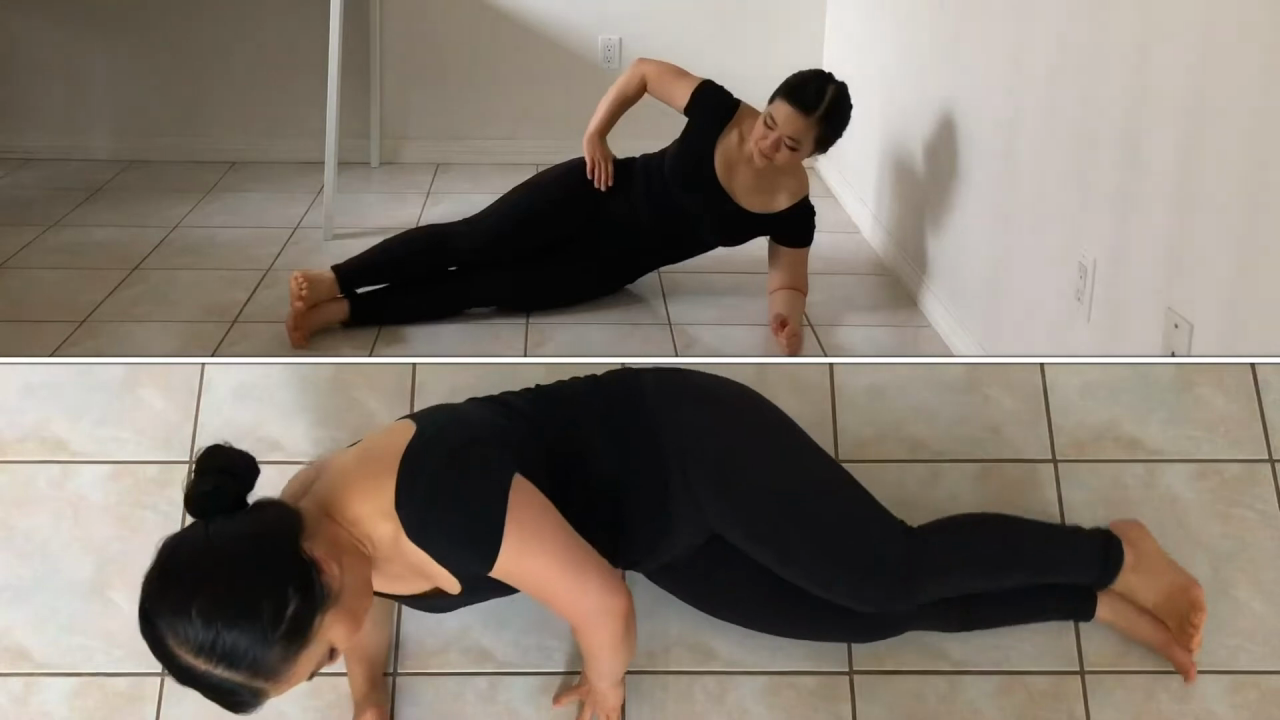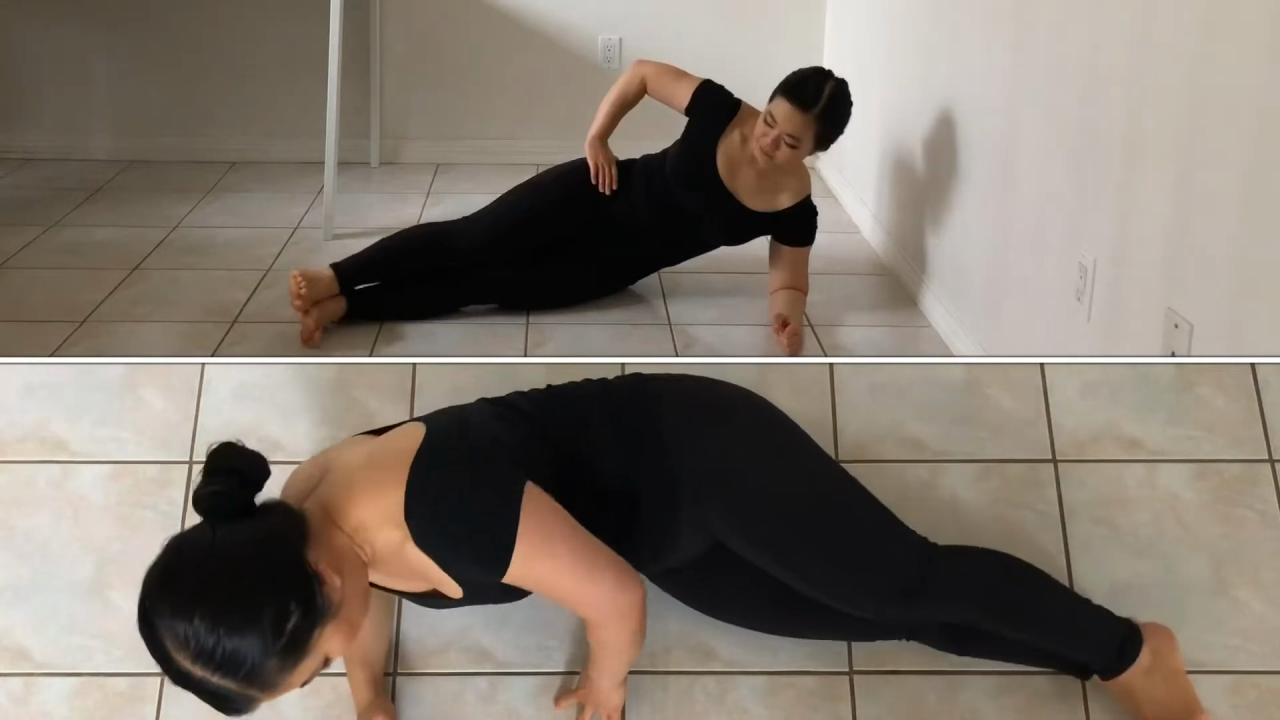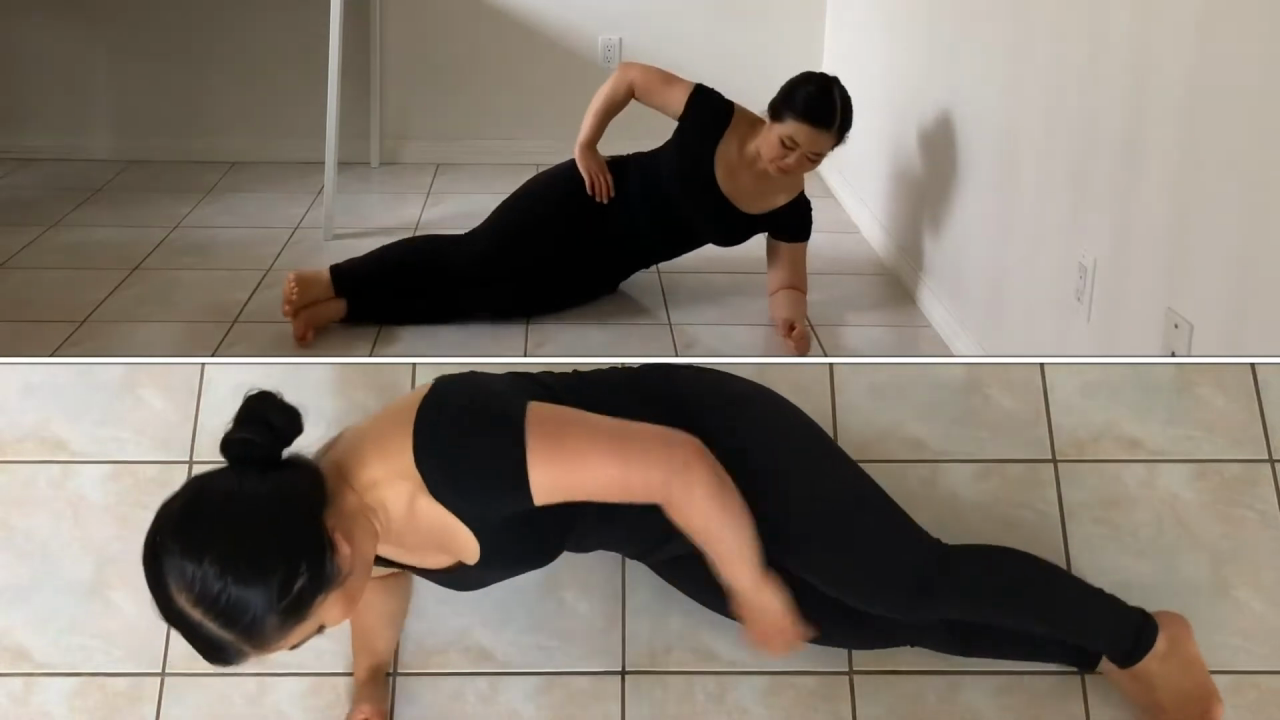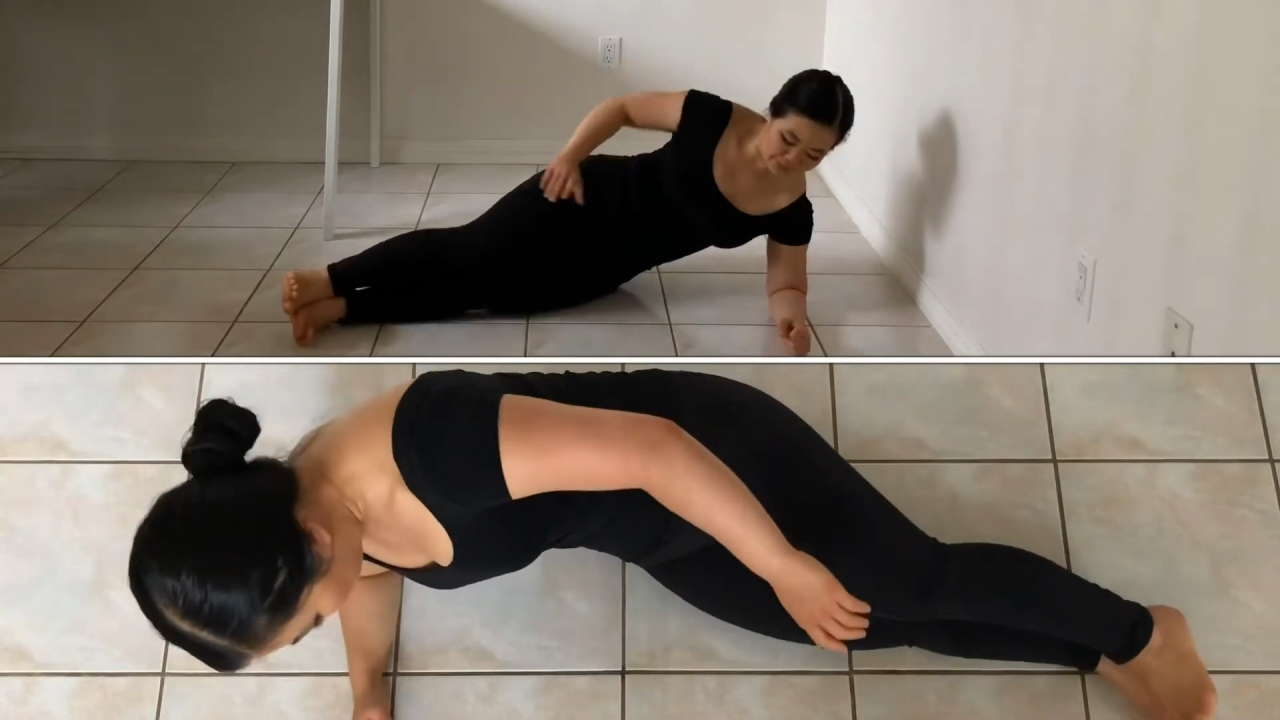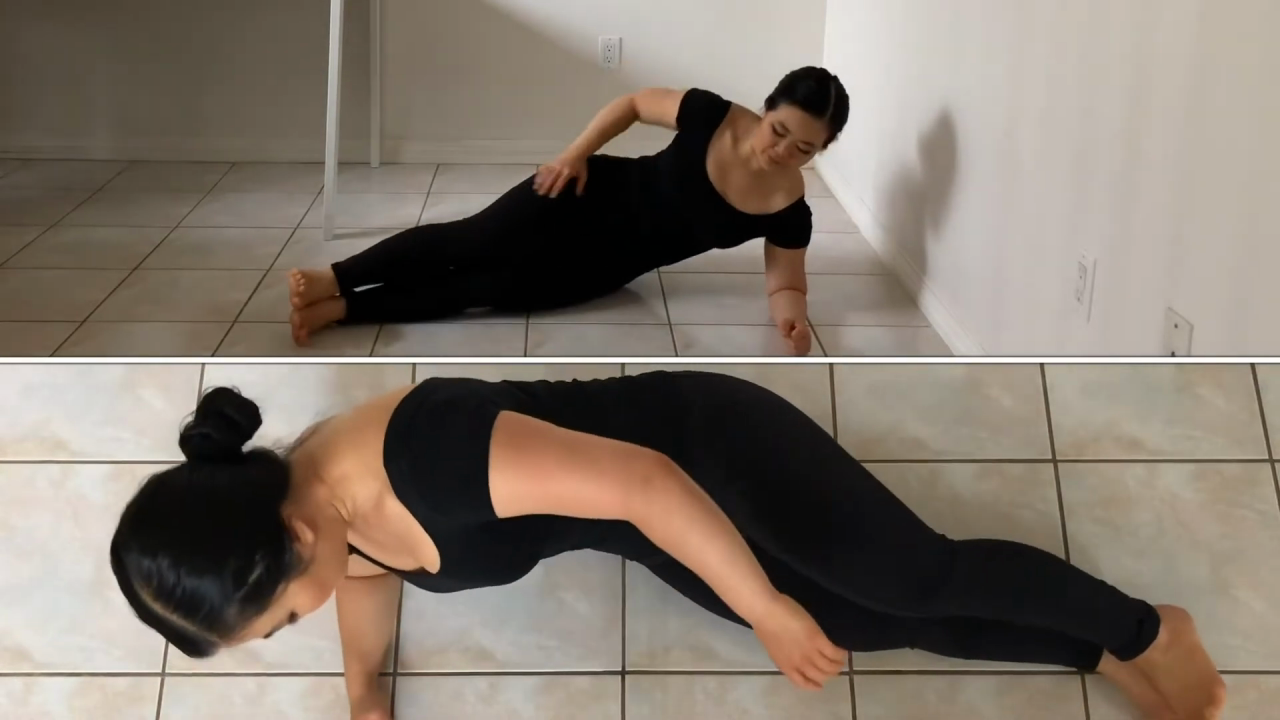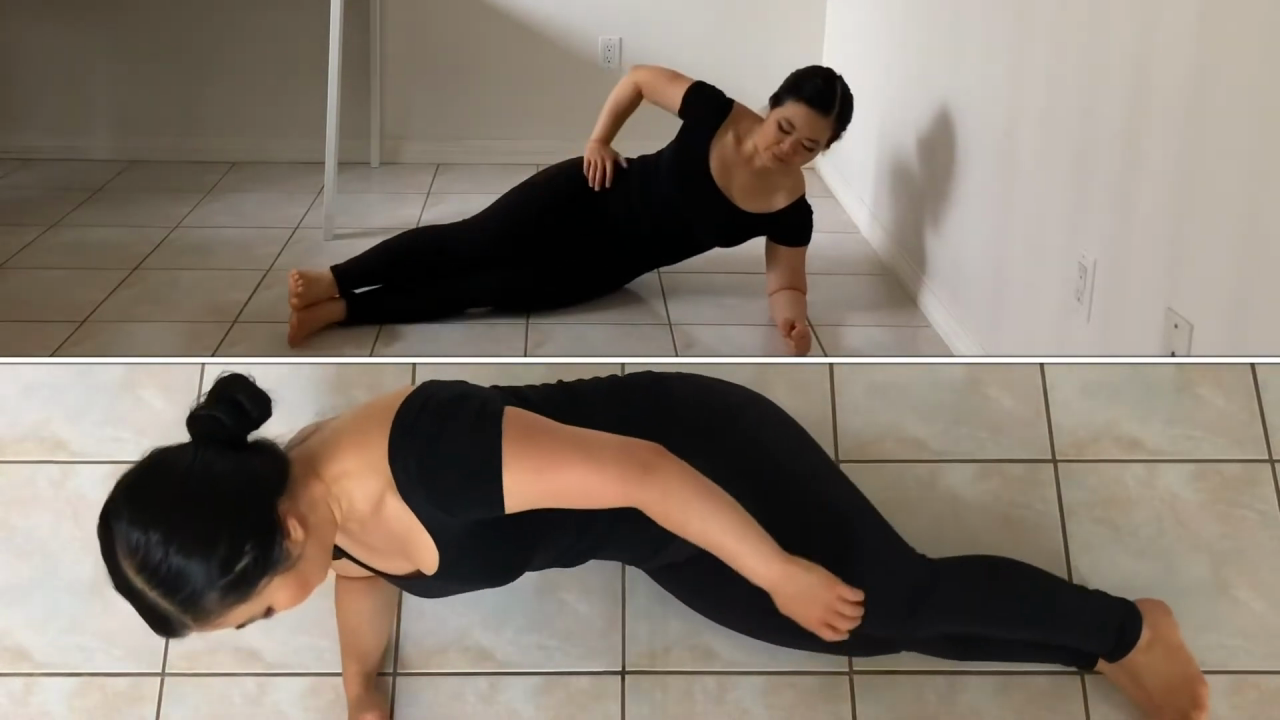
dt=0.4s
person 1, frame 1
left shoulder: (429, 488)
right shoulder: (293, 537)
left elbow: (601, 604)
right elbow: (369, 599)
left hip: (690, 442)
right hip: (659, 539)
left knee: (892, 571)
right knee: (866, 617)
left ankle: (1111, 559)
right ankle: (1092, 604)
person 1, frame 2
left shoulder: (435, 499)
right shoulder: (296, 530)
left elbow: (614, 600)
right elbow: (365, 609)
left hip: (699, 452)
right hip: (658, 536)
left knee: (901, 581)
right knee: (867, 617)
person 1, frame 3
left shoulder: (446, 450)
right shoulder: (313, 510)
left elbow: (673, 460)
right elbow: (385, 575)
left wrist: (757, 591)
left hip: (713, 444)
right hip: (663, 539)
left knee: (912, 581)
right knee: (868, 624)
person 1, frame 4
left shoulder: (424, 444)
right shoulder: (297, 510)
left elbow: (652, 447)
left wrist: (787, 569)
left hip: (704, 447)
right hip: (656, 542)
left knee: (907, 581)
right knee: (872, 623)
left ankle: (1138, 632)
person 1, frame 5
left shoulder: (417, 452)
right shoulder: (308, 503)
left elbow: (642, 481)
left wrist: (766, 607)
left hip: (704, 443)
right hip: (660, 538)
left knee: (916, 575)
right knee: (870, 626)
person 1, frame 6
left shoulder: (419, 455)
right shoulder: (302, 508)
left elbow: (642, 472)
left wrist: (781, 572)
left hip: (698, 449)
right hip: (654, 544)
left knee: (898, 598)
left ankle: (1125, 628)
person 2, frame 1
left shoulder: (792, 208)
right shoulder: (719, 109)
left elbow: (787, 281)
right elbow: (643, 71)
left wrist: (788, 316)
right wrist: (595, 135)
left hip: (614, 263)
right hip: (597, 195)
left knee: (485, 286)
right knee: (471, 242)
left ankle: (343, 312)
right ankle: (332, 282)
person 2, frame 2
left shoulder: (794, 208)
right shoulder: (720, 110)
left elbow: (788, 281)
right elbow: (642, 73)
left wrist: (788, 316)
right wrist: (596, 139)
left hip: (614, 264)
right hip: (598, 197)
left knee: (483, 282)
right knee: (473, 238)
left ankle: (344, 305)
right ankle: (331, 279)
person 2, frame 3
left shoulder: (790, 209)
right shoulder: (714, 116)
left elbow: (786, 281)
right elbow: (627, 77)
left wrist: (793, 319)
right wrist: (584, 147)
left hip: (606, 267)
right hip: (586, 199)
left knee: (490, 296)
right knee: (475, 256)
left ankle: (341, 308)
right ankle: (329, 281)
person 2, frame 4
left shoulder: (791, 209)
right shoulder: (713, 118)
left elbow: (787, 281)
right elbow: (622, 107)
left wrist: (792, 318)
right wrist: (569, 157)
left hip: (609, 264)
right hip: (591, 196)
left knee: (489, 291)
right knee: (472, 251)
left ankle: (341, 306)
right ankle: (328, 279)
person 2, frame 5
left shoulder: (789, 209)
right shoulder: (712, 116)
left elbow: (786, 283)
right elbow: (633, 105)
left wrist: (794, 320)
right wrist: (576, 153)
left hip: (610, 265)
right hip: (590, 196)
left knee: (485, 287)
right knee: (472, 242)
left ankle: (342, 309)
right ankle: (333, 280)
person 2, frame 6
left shoulder: (789, 210)
right shoulder: (714, 111)
left elbow: (786, 282)
right elbow: (639, 78)
left wrist: (793, 321)
right wrist: (598, 140)
left hip: (611, 263)
right hip: (590, 195)
left knee: (487, 287)
right knee: (471, 243)
left ankle: (341, 310)
right ankle: (331, 281)
